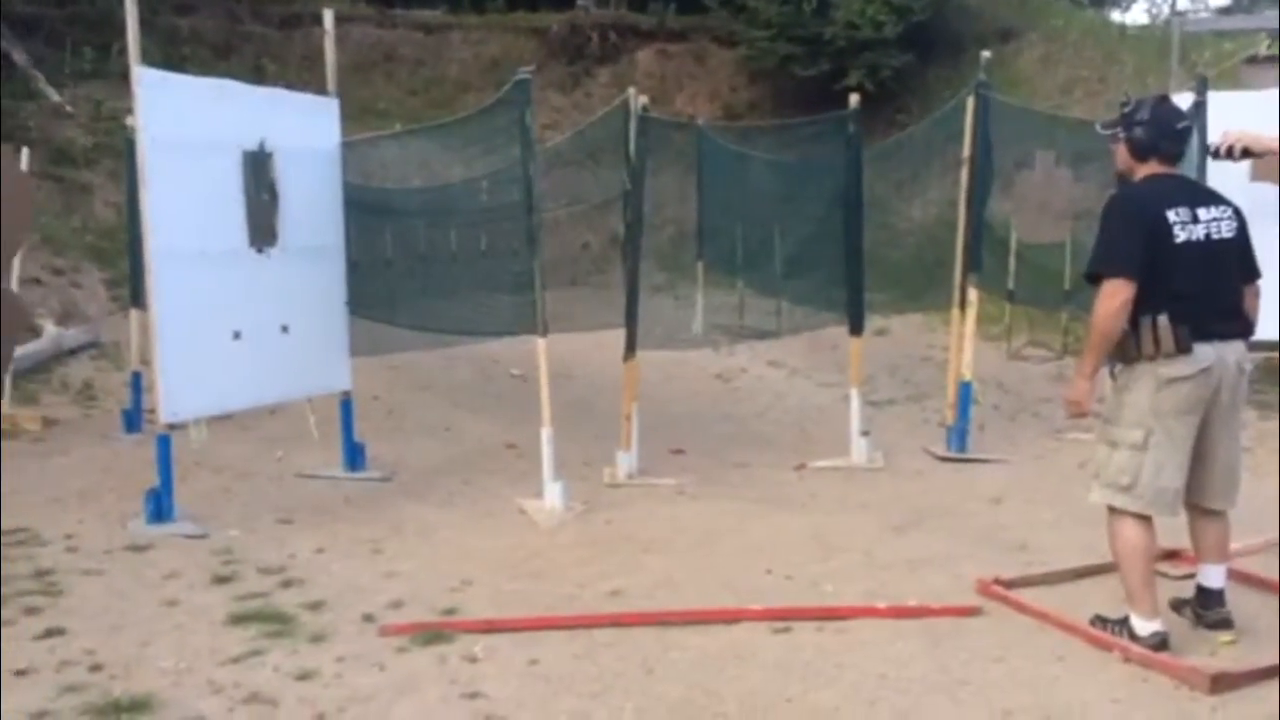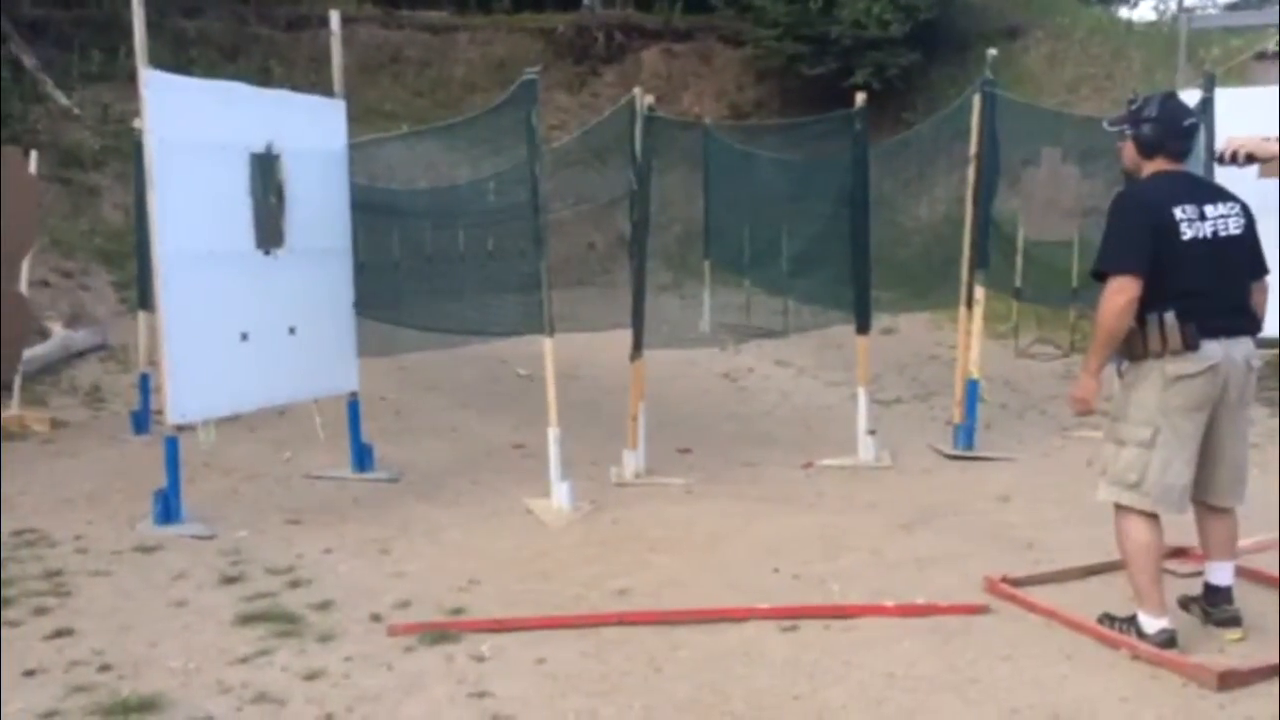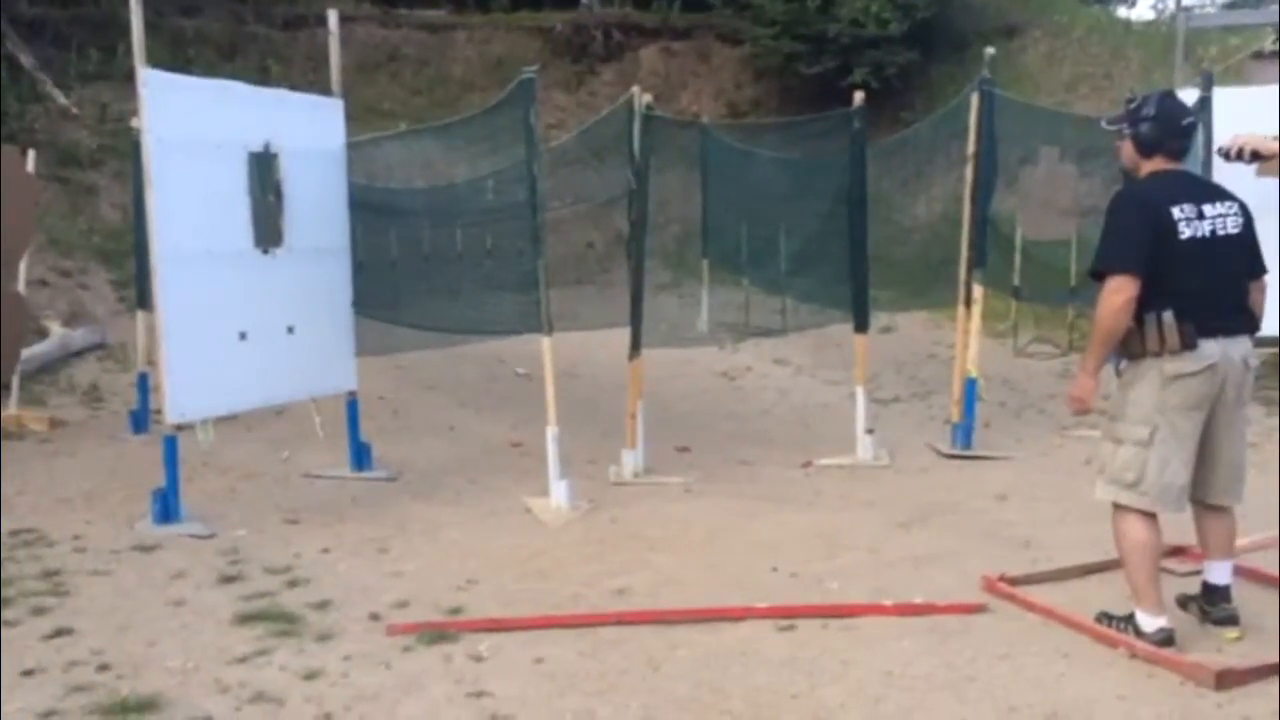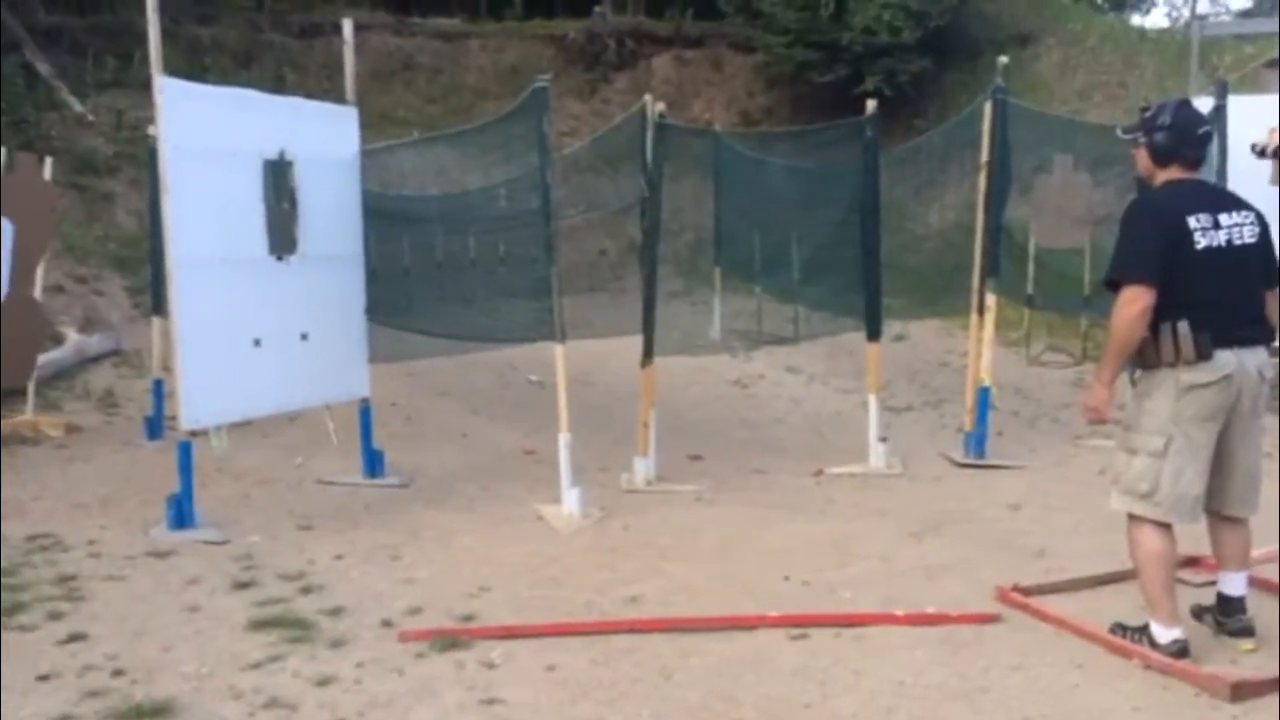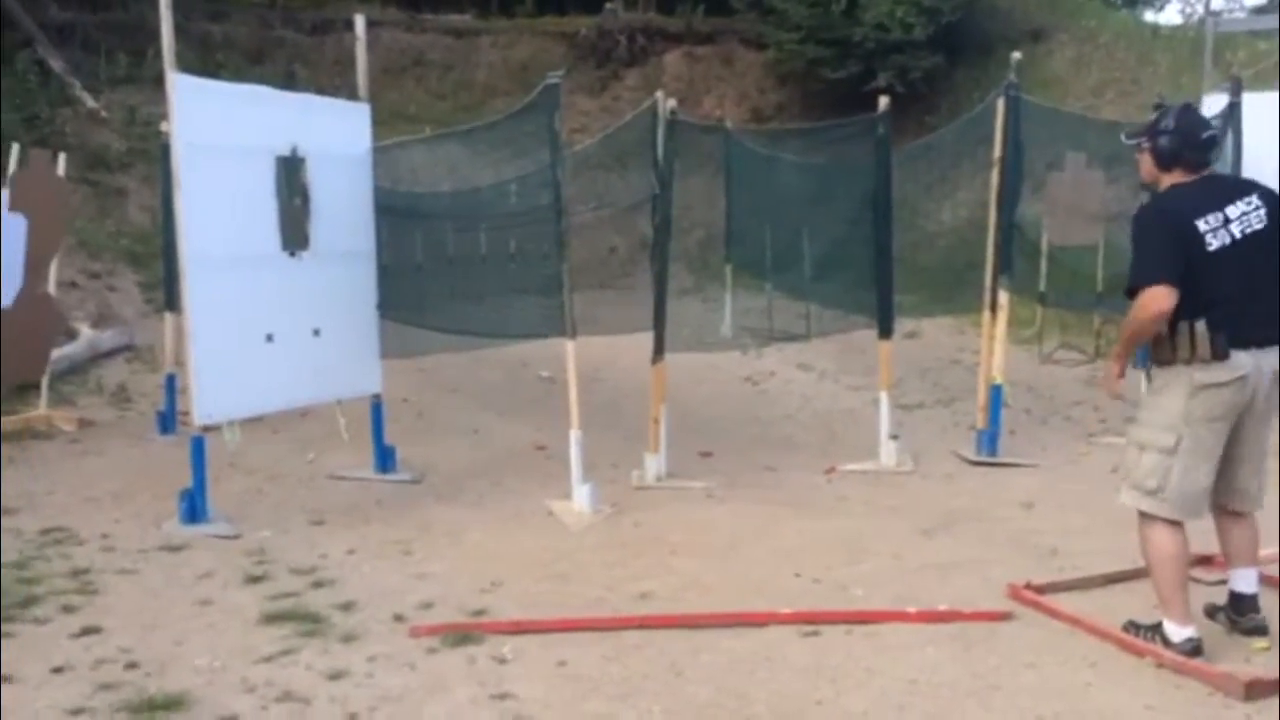
dt=0.4s
person 1, frame 1
left shoulder: (1132, 203)
right shoulder: (1222, 206)
left elbow: (1117, 298)
right elbow: (1250, 294)
left wrist: (1085, 373)
left hip: (1165, 365)
right hip: (1227, 359)
left knee: (1127, 497)
right knee: (1209, 493)
left ankle: (1144, 624)
right ankle: (1211, 600)
person 1, frame 2
left shoulder: (1138, 201)
right shoulder: (1230, 202)
left elbow: (1124, 296)
right elbow: (1257, 290)
left wrist: (1091, 370)
left hip: (1172, 362)
right hip: (1235, 356)
left knee: (1135, 496)
right knee: (1217, 490)
left ankle: (1152, 622)
right ankle: (1219, 598)
person 1, frame 3
left shoulder: (1136, 200)
right shoulder: (1228, 202)
left elbow: (1122, 295)
right elbow: (1255, 291)
left wrist: (1089, 370)
left hip: (1170, 362)
right hip: (1232, 356)
left knee: (1132, 494)
right knee: (1215, 489)
left ankle: (1149, 621)
right ankle: (1217, 597)
person 1, frame 4
left shoulder: (1152, 209)
left elbow: (1138, 304)
left wrist: (1104, 380)
left hip: (1185, 372)
left knee: (1147, 505)
right knee: (1230, 501)
left ankle: (1164, 632)
right ankle: (1233, 609)
person 1, frame 5
left shoulder: (1161, 214)
left elbow: (1158, 303)
left wrist: (1118, 356)
left hip: (1197, 371)
left knee: (1158, 503)
left ankle: (1177, 630)
